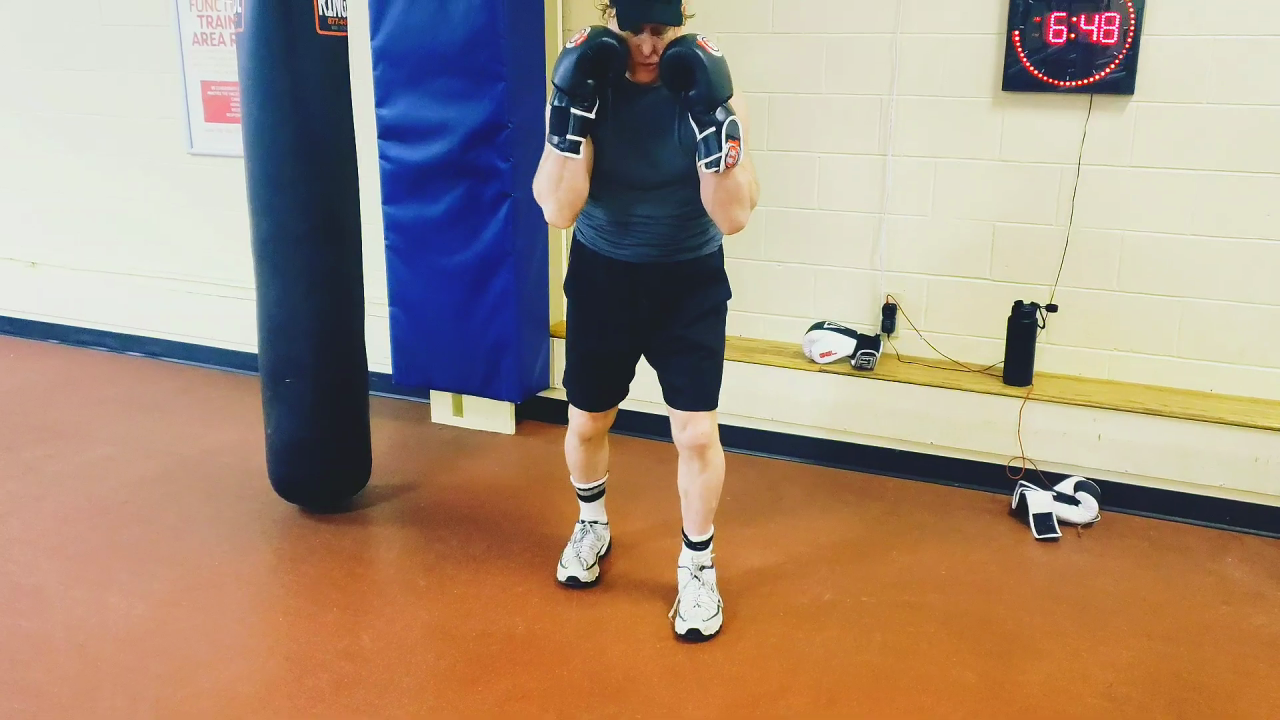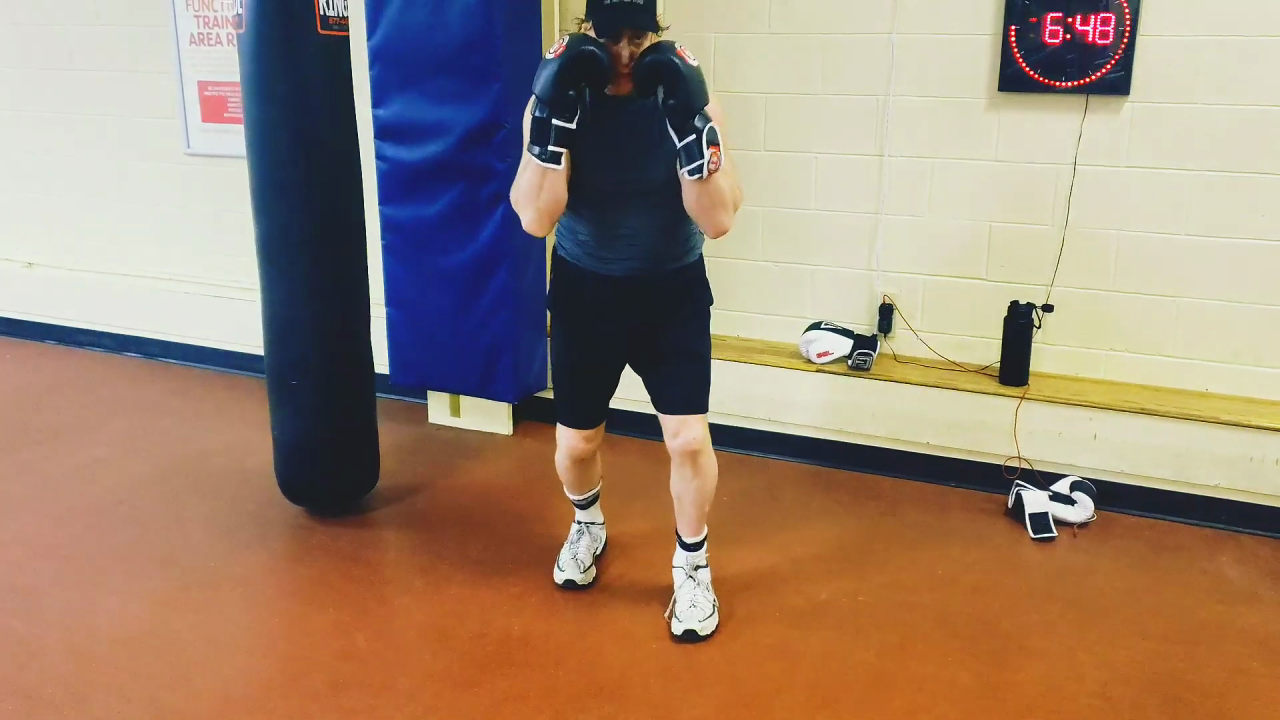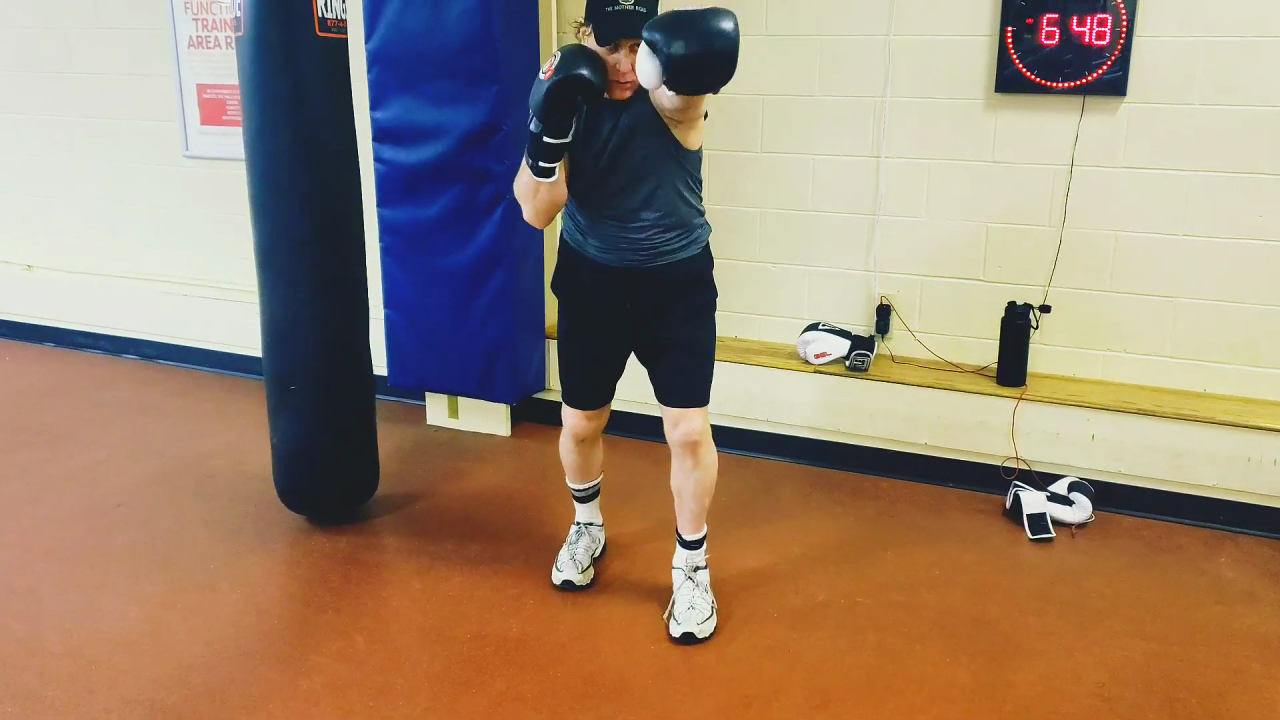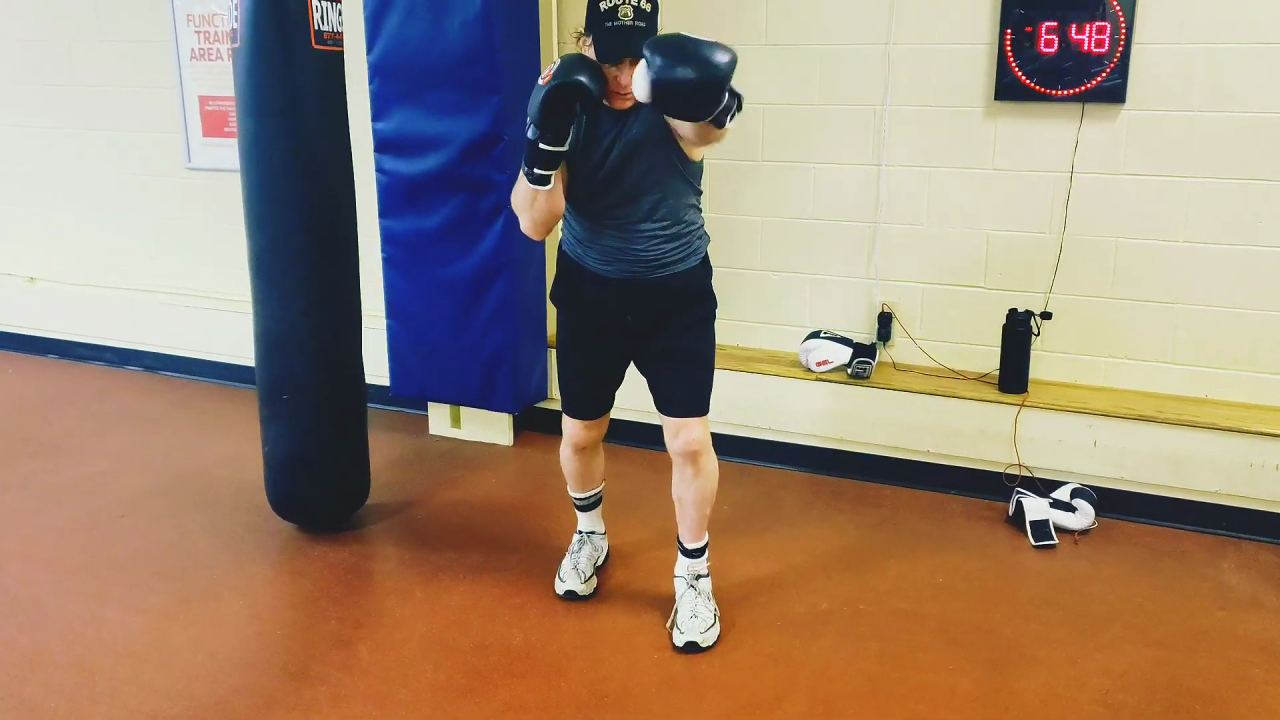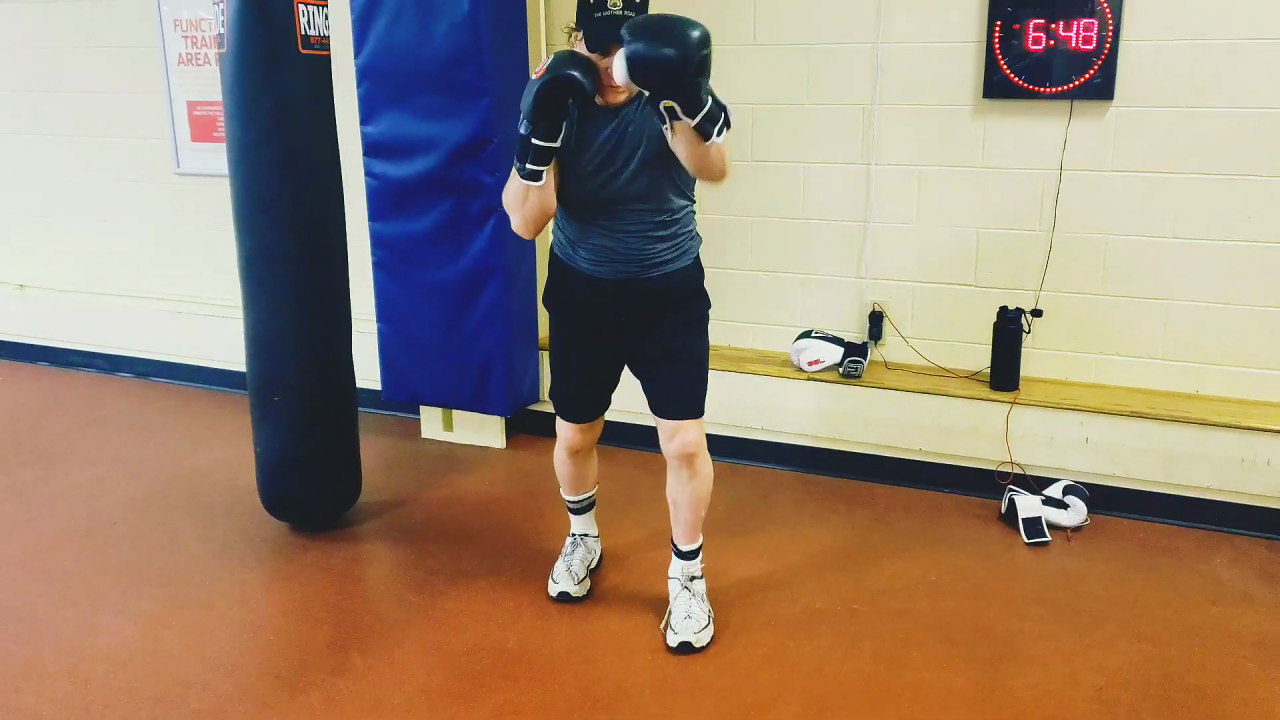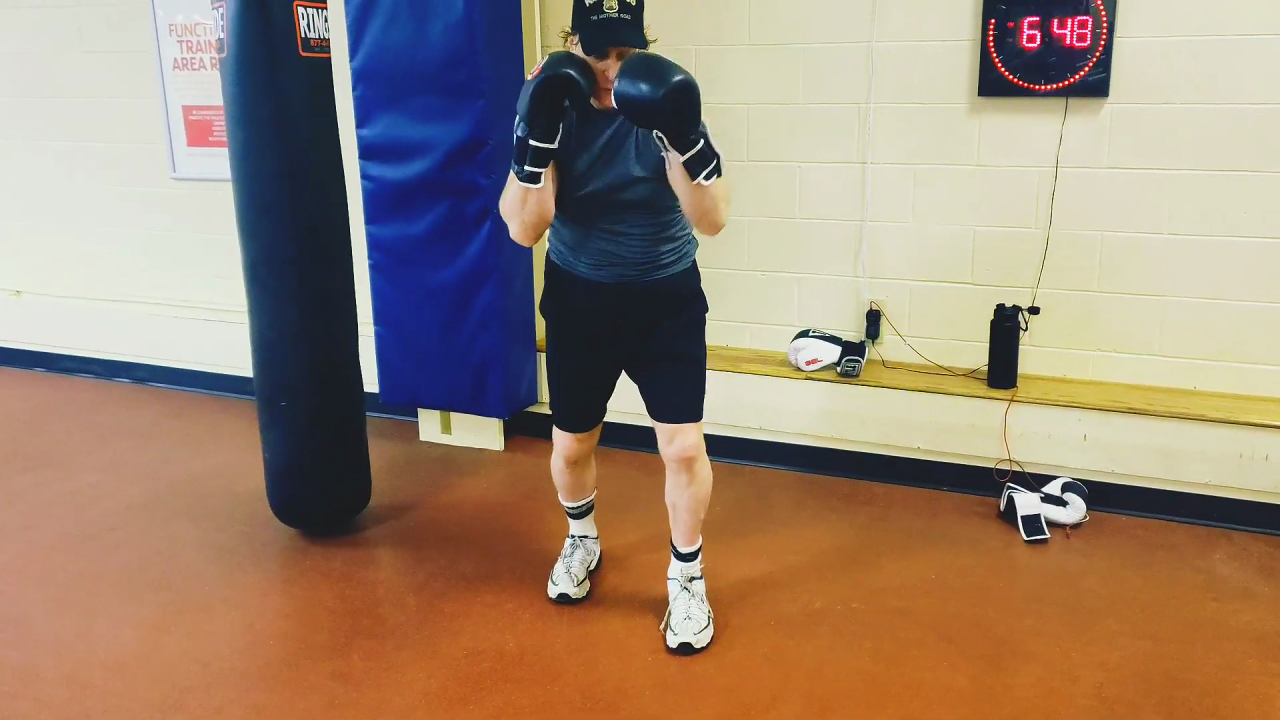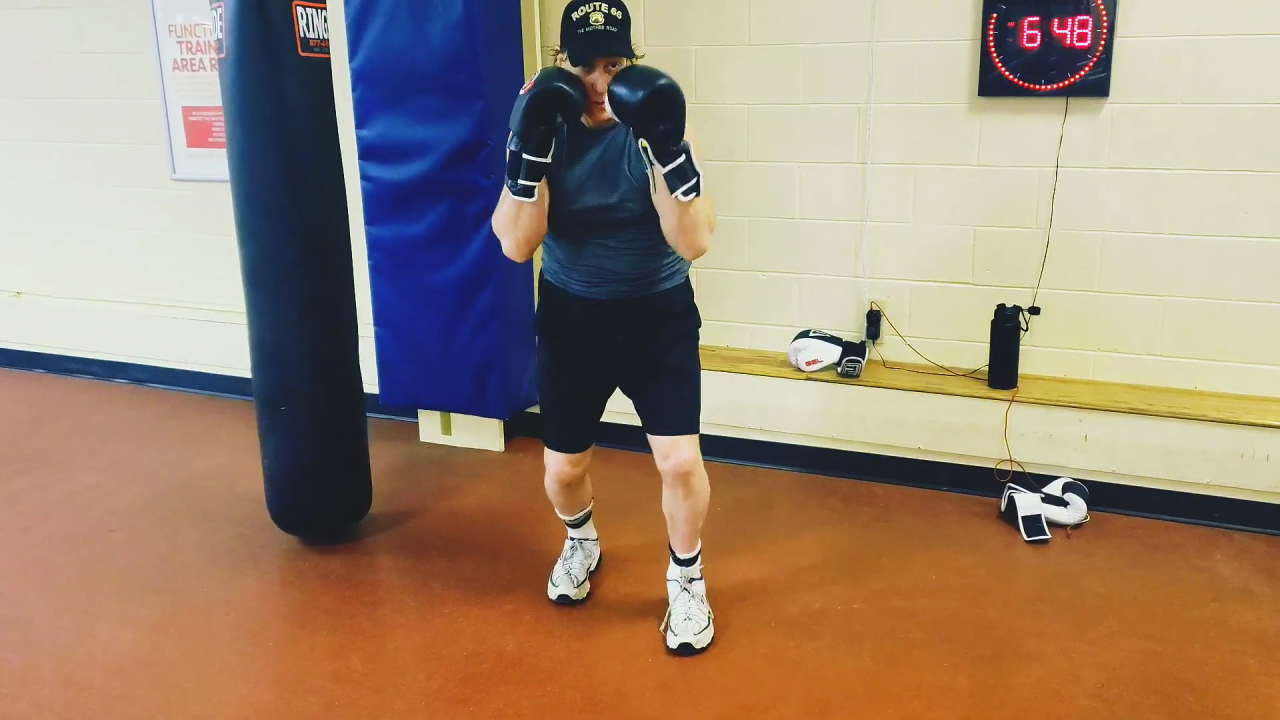
dt=0.7s
person 1, frame 1
left shoulder: (710, 90)
right shoulder: (582, 87)
left elbow: (733, 216)
right elbow: (558, 210)
left wrist: (713, 113)
right wrist: (572, 107)
left hip: (690, 283)
right hip: (602, 279)
left knee: (697, 432)
right knee: (587, 422)
left ankle: (697, 566)
right ankle: (592, 525)
person 1, frame 2
left shoulder: (686, 101)
right shoulder: (558, 98)
left elbow: (717, 221)
right elbow: (536, 219)
left wrist: (691, 122)
right wrist: (553, 116)
left hip: (672, 292)
right hip: (585, 293)
left knee: (689, 440)
right knee: (576, 443)
left ankle: (691, 566)
right ankle: (588, 525)
person 1, frame 3
left shoulder: (670, 93)
right shoulder: (568, 96)
left elbow: (686, 77)
right elbow: (536, 212)
left wrist: (686, 58)
right wrist: (547, 127)
left hip: (677, 283)
right hip: (591, 281)
left knee: (689, 430)
right knee: (580, 423)
left ankle: (691, 566)
right ankle: (587, 525)
person 1, frame 4
left shoulder: (671, 103)
right shoulder: (568, 106)
left elbow: (708, 127)
right elbow: (534, 223)
left wrist: (709, 96)
right wrist: (545, 135)
left hip: (676, 294)
right hip: (590, 292)
left knee: (690, 441)
right knee: (580, 432)
left ankle: (693, 574)
right ankle: (590, 535)
person 1, frame 5
left shoulder: (666, 99)
right shoulder: (556, 104)
left elbow: (713, 167)
right elbow: (525, 222)
left wrist: (690, 94)
right wrist: (538, 131)
left hip: (669, 296)
right hip: (583, 294)
left knee: (685, 442)
right knee: (574, 434)
left ankle: (687, 576)
right ankle: (583, 537)
person 1, frame 6
left shoulder: (660, 109)
right shoulder: (553, 110)
left elbow: (711, 220)
right elbow: (523, 229)
left wrist: (687, 136)
right wrist: (536, 135)
left hip: (666, 302)
right hip: (579, 302)
left knee: (684, 447)
right knee: (571, 445)
left ankle: (686, 577)
right ankle: (582, 539)
person 1, frame 7
left shoulder: (655, 130)
right shoulder: (545, 129)
left elbow: (693, 242)
right elbow: (516, 246)
left wrist: (671, 144)
right wrist: (529, 150)
left hip: (659, 317)
right hip: (572, 319)
left knee: (681, 462)
right knee: (563, 466)
left ankle: (686, 580)
right ankle: (581, 543)
